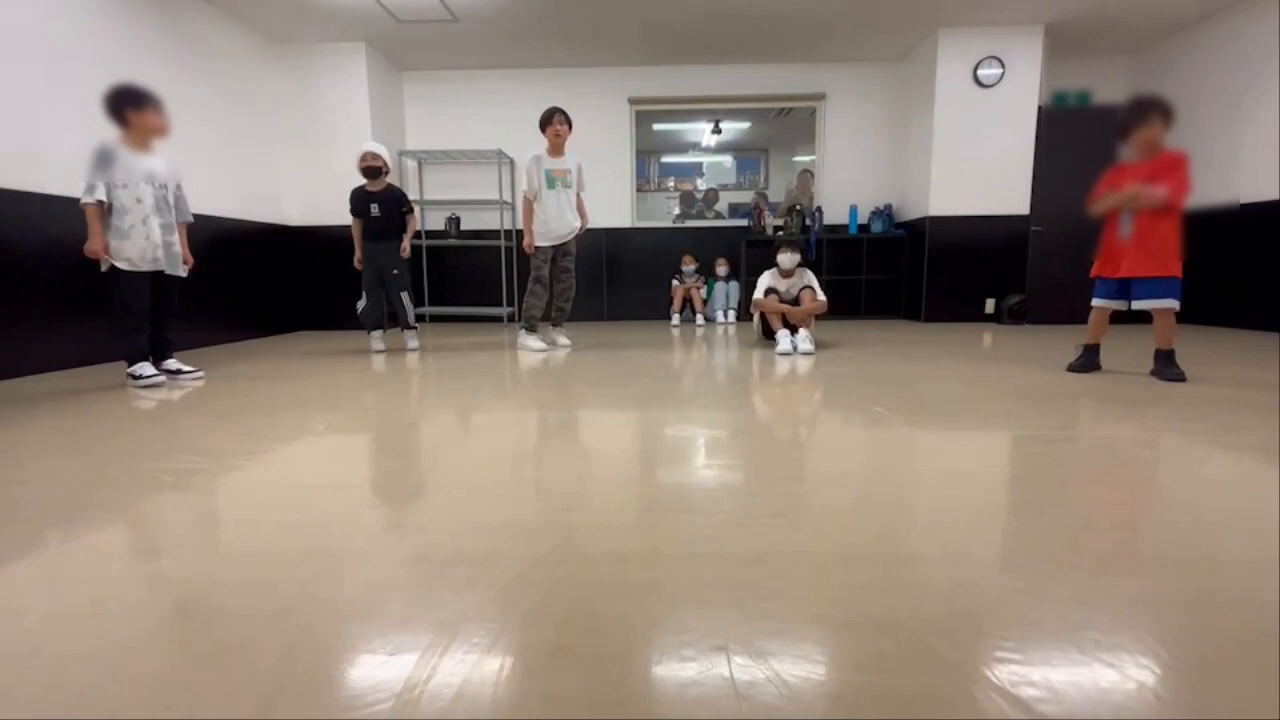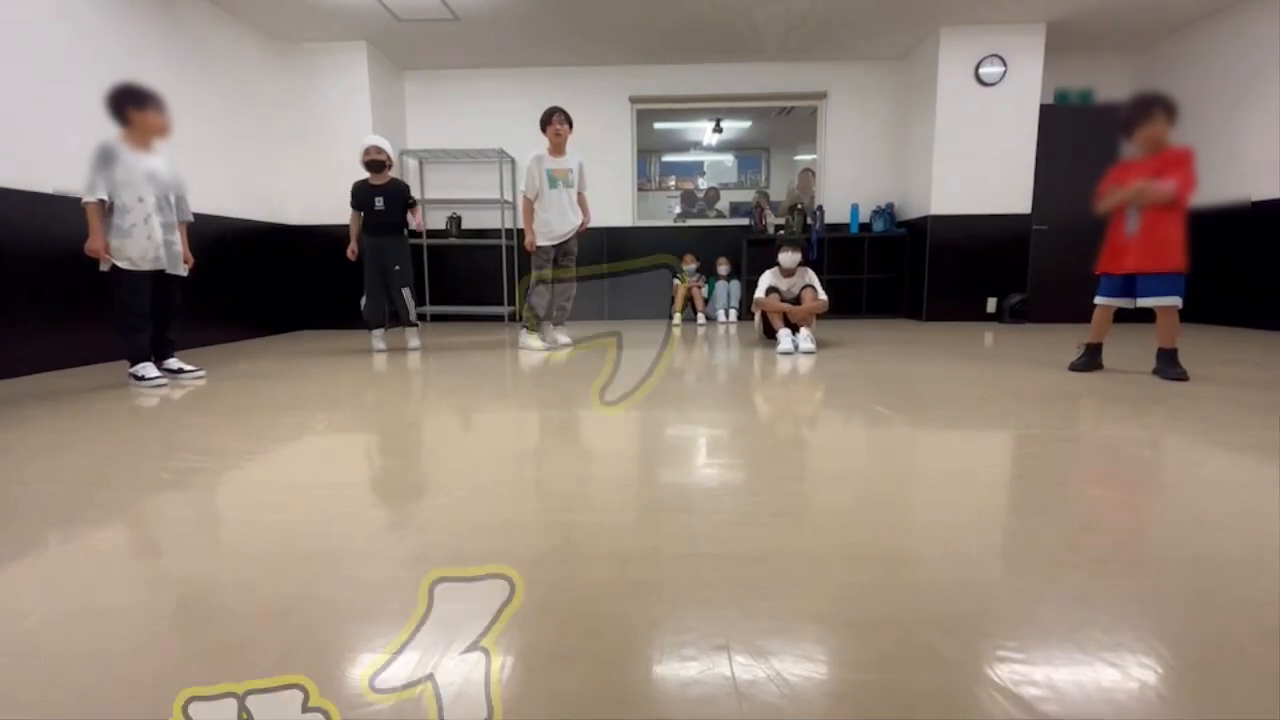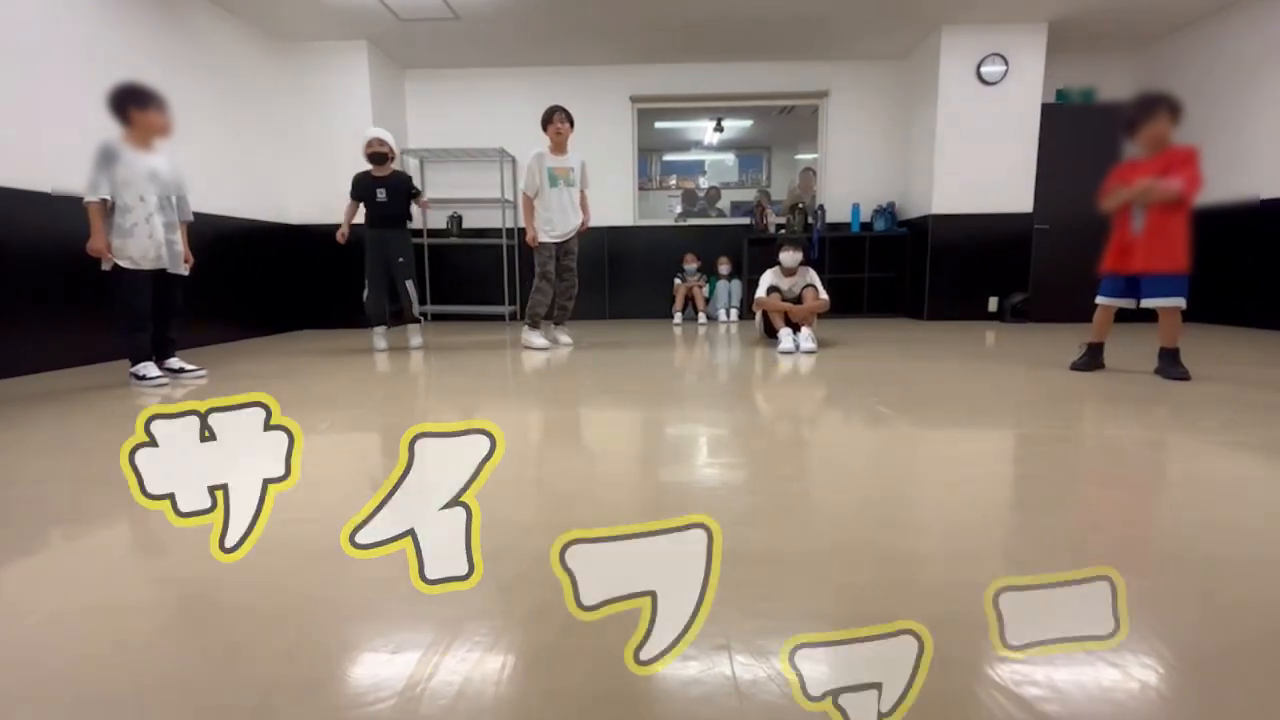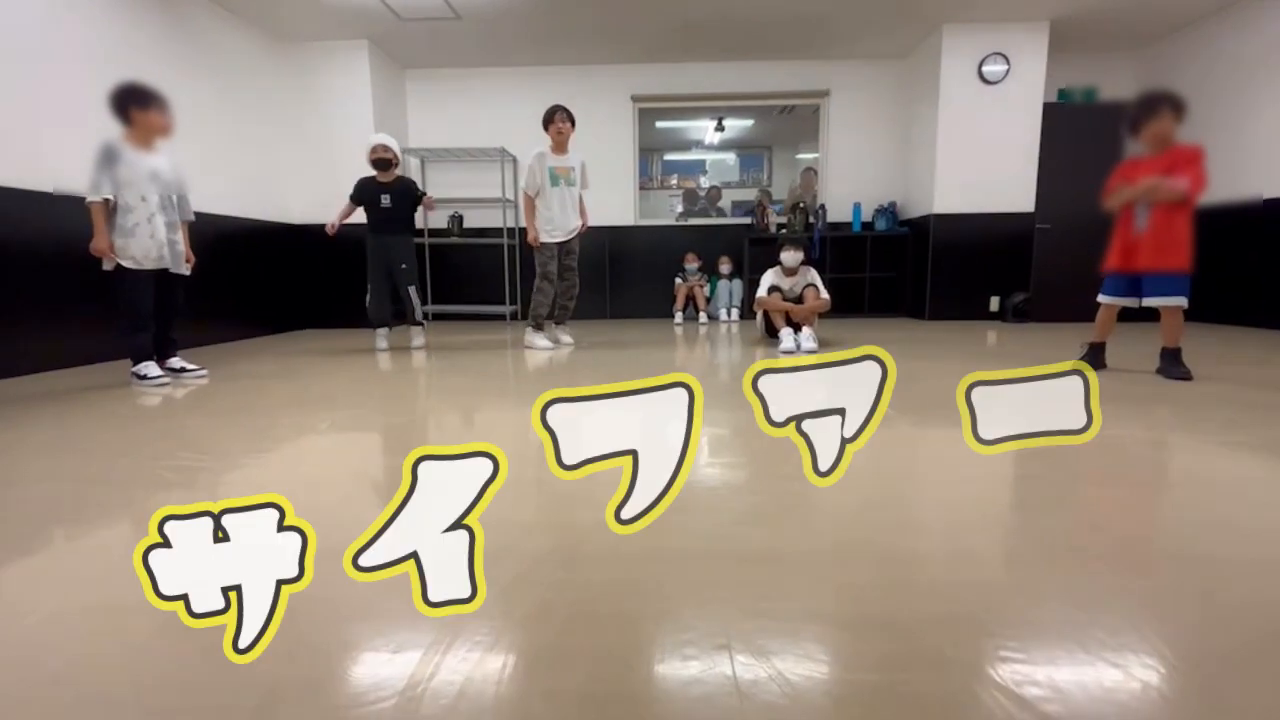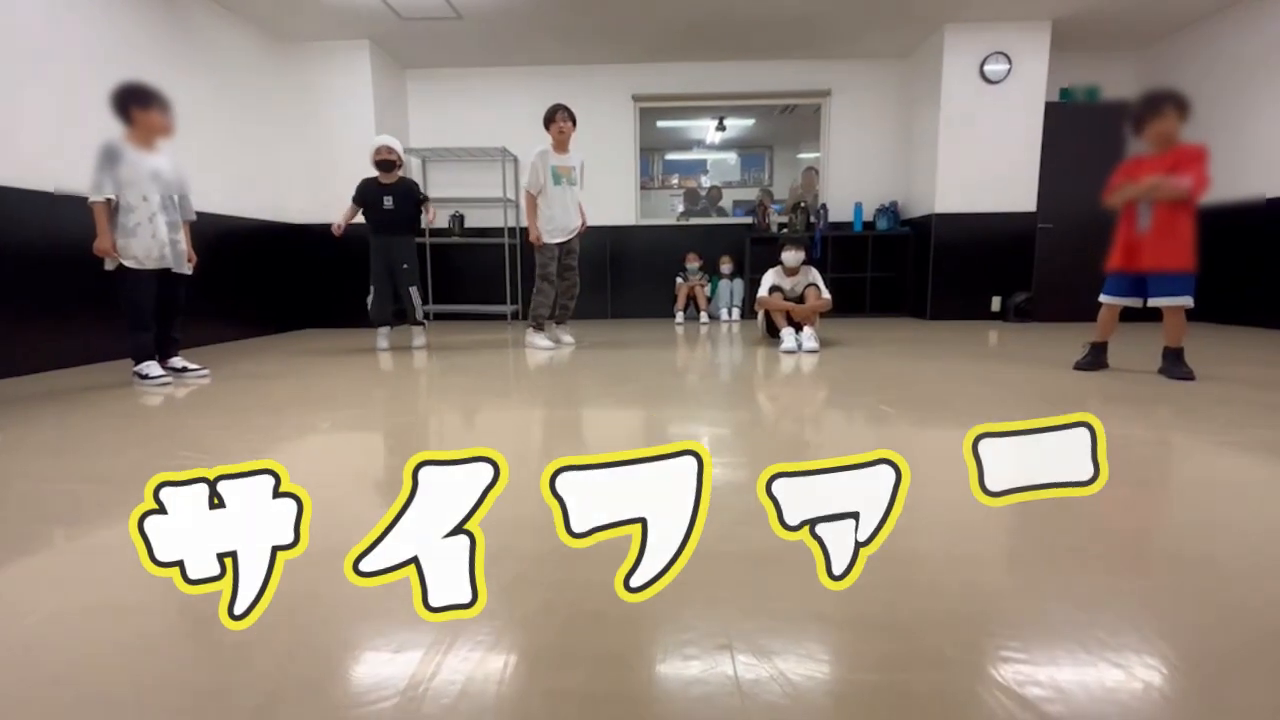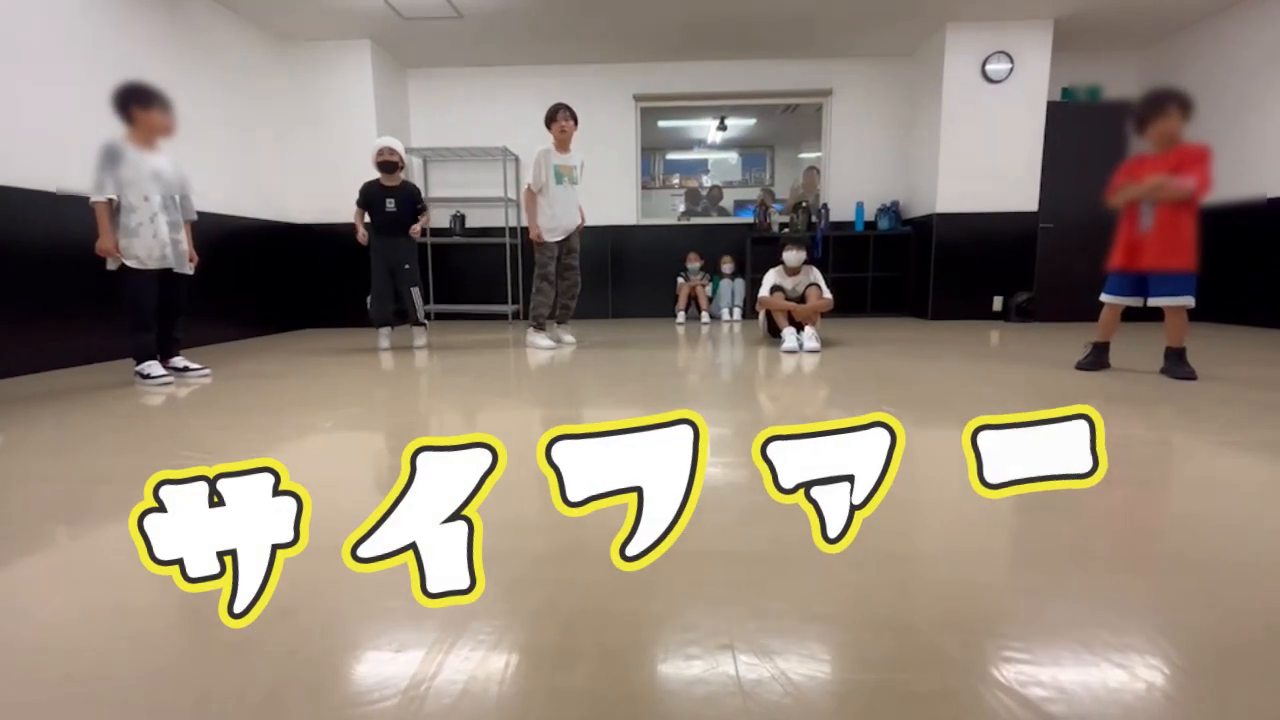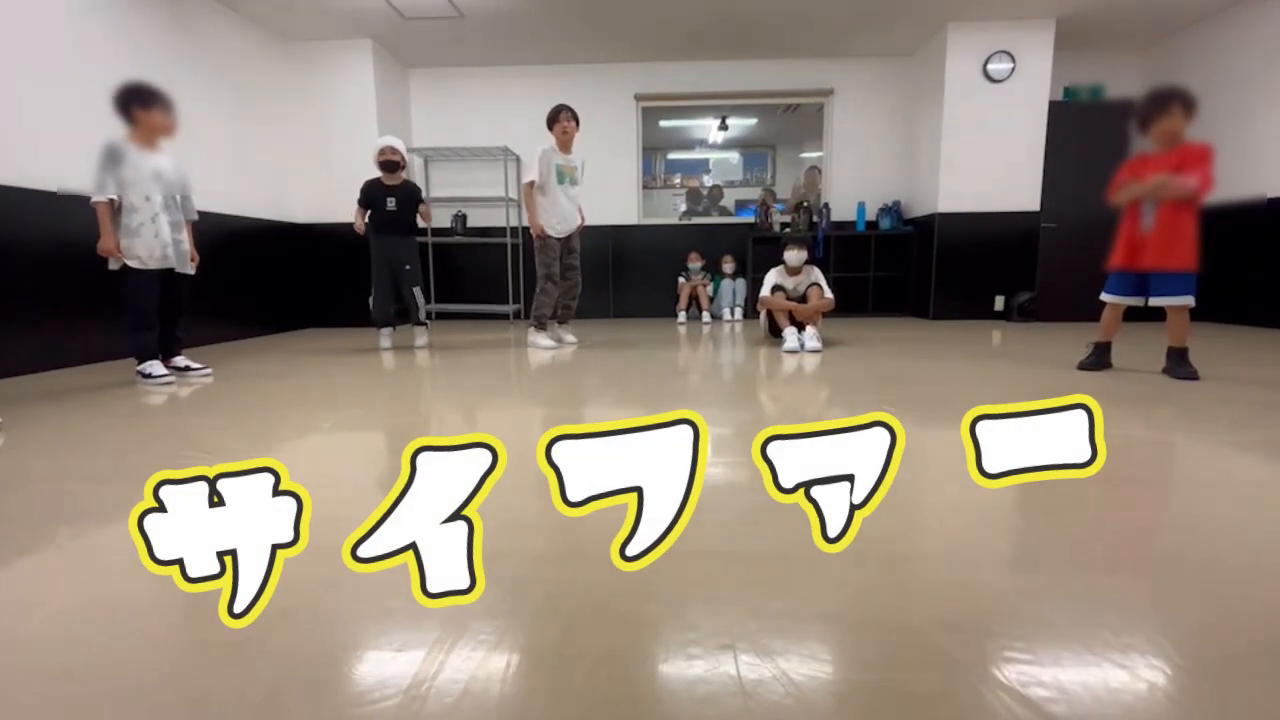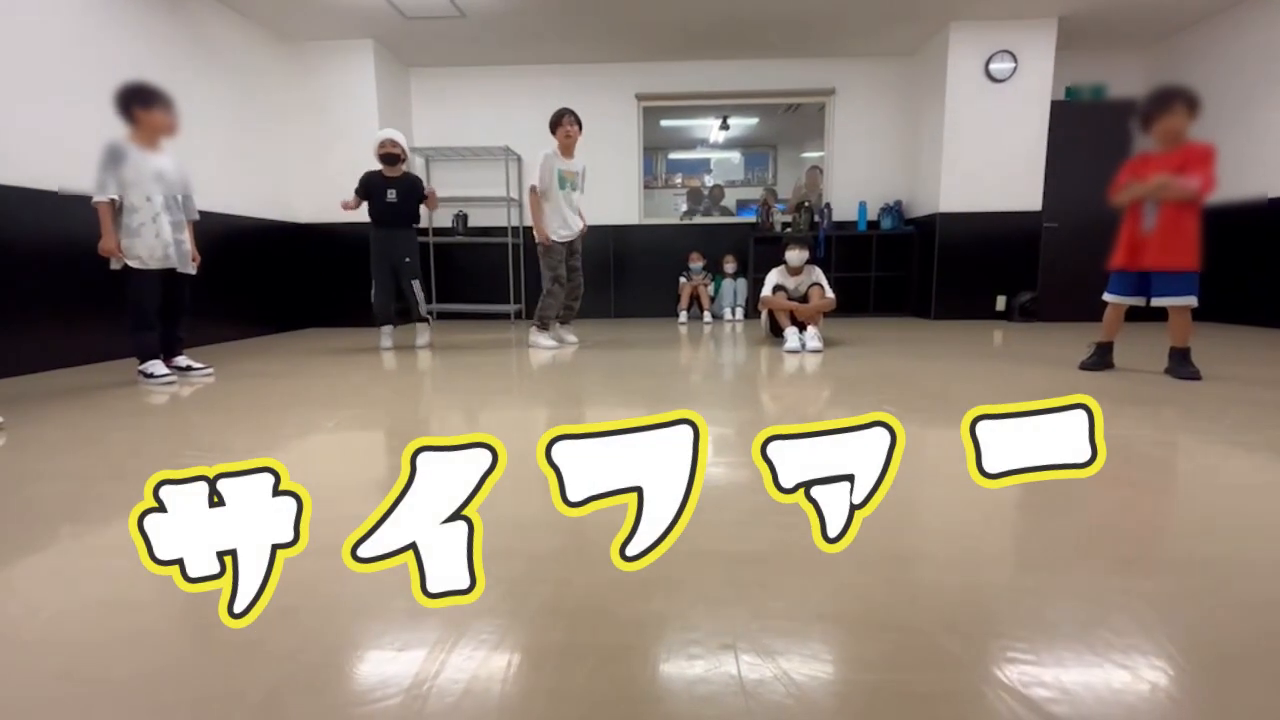
dt=0.1s
person 1, frame 1
left shoulder: (164, 165)
right shoulder: (110, 153)
left elbow: (178, 210)
right elbow: (94, 195)
left wrist: (184, 247)
right wrist: (95, 236)
left hip: (165, 253)
right hip: (128, 252)
left knee: (164, 308)
right knee: (134, 308)
left ankle: (164, 358)
right ankle: (138, 363)
person 1, frame 2
left shoulder: (164, 164)
right shoulder: (111, 151)
left elbow: (179, 209)
right elbow: (95, 194)
left wrist: (184, 246)
right wrist: (96, 235)
left hip: (166, 252)
right hip: (128, 250)
left knee: (166, 308)
right knee: (135, 308)
left ankle: (165, 357)
right ankle: (140, 363)
person 1, frame 3
left shoulder: (166, 163)
right shoulder: (112, 151)
left elbow: (180, 209)
right elbow: (97, 195)
left wrist: (185, 246)
right wrist: (97, 234)
left hip: (167, 252)
right hip: (130, 251)
left knee: (167, 307)
right knee: (136, 308)
left ankle: (166, 357)
right ankle: (141, 363)
person 1, frame 4
left shoulder: (166, 163)
right shoulder: (114, 151)
left elbow: (180, 208)
right elbow: (99, 195)
left wrist: (186, 246)
right wrist: (100, 234)
left hip: (169, 252)
right hip: (132, 250)
left knee: (168, 306)
right knee: (138, 307)
left ankle: (167, 356)
right ankle: (142, 362)
person 1, frame 5
left shoulder: (167, 163)
right shoulder: (115, 151)
left elbow: (182, 208)
right elbow: (101, 195)
left wrist: (187, 245)
right wrist: (104, 235)
left hip: (170, 251)
right hip: (134, 251)
left knee: (170, 306)
right knee: (140, 307)
left ankle: (169, 357)
right ankle: (144, 362)
person 1, frame 6
left shoulder: (168, 163)
right shoulder: (116, 151)
left elbow: (183, 208)
right elbow: (103, 195)
left wrist: (188, 245)
right wrist: (106, 235)
left hip: (172, 251)
right hip: (136, 250)
left knee: (172, 306)
right knee: (142, 307)
left ankle: (170, 356)
right ankle: (145, 361)
person 1, frame 7
left shoulder: (170, 163)
right shoulder: (118, 151)
left elbow: (184, 208)
right elbow: (105, 195)
left wrist: (190, 245)
right wrist: (107, 235)
left hip: (174, 251)
right hip: (137, 250)
left knee: (174, 305)
right knee: (143, 306)
left ankle: (173, 355)
right ankle: (147, 361)
person 1, frame 8
left shoulder: (171, 163)
right shoulder: (119, 151)
left elbow: (185, 208)
right elbow: (106, 195)
left wrist: (191, 245)
right wrist: (108, 235)
left hip: (175, 251)
right hip: (139, 250)
left knee: (176, 305)
right knee: (145, 306)
left ankle: (174, 355)
right ankle: (148, 360)
person 2, frame 1
left shoulder: (1174, 162)
right shoulder: (1116, 171)
left elbow: (1162, 197)
right elbow: (1095, 207)
left wrist: (1120, 199)
right wrist: (1128, 194)
left hip: (1156, 255)
right hip: (1115, 254)
left knee: (1163, 308)
right knee: (1101, 306)
left ankle: (1165, 359)
right ankle: (1090, 354)
person 2, frame 2
left shoulder: (1180, 157)
right shoulder: (1121, 169)
left elbow: (1169, 192)
right elbow: (1102, 204)
left wrist: (1127, 195)
right wrist: (1136, 190)
left hip: (1161, 252)
right hip: (1120, 251)
left knee: (1166, 306)
right knee: (1104, 304)
left ankle: (1167, 358)
right ankle: (1092, 353)
person 2, frame 3
left shoulder: (1184, 157)
right shoulder: (1125, 168)
left elbow: (1174, 190)
right elbow: (1106, 203)
left wrist: (1129, 195)
right wrist: (1138, 188)
left hip: (1164, 251)
right hip: (1123, 250)
left knee: (1169, 306)
right knee: (1107, 303)
left ankle: (1169, 357)
right ankle: (1093, 353)
person 2, frame 4
left shoulder: (1189, 156)
right shoulder: (1128, 166)
left elbow: (1180, 190)
right elbow: (1110, 201)
left wrist: (1133, 193)
right wrist: (1143, 187)
left hip: (1167, 250)
right hip: (1126, 249)
left knee: (1171, 305)
right knee: (1109, 302)
left ankle: (1170, 357)
right ankle: (1095, 353)
person 2, frame 5
left shoulder: (1192, 155)
right shoulder: (1131, 165)
left elbow: (1183, 188)
right elbow: (1112, 199)
left wrist: (1136, 192)
right wrist: (1147, 185)
left hip: (1170, 249)
right hip: (1129, 249)
left knee: (1174, 305)
right knee: (1111, 302)
left ankle: (1173, 358)
right ankle: (1097, 352)
person 2, frame 6
left shoulder: (1195, 155)
right shoulder: (1133, 164)
left elbow: (1186, 189)
right elbow: (1115, 198)
left wrist: (1139, 191)
right wrist: (1150, 185)
left hip: (1172, 250)
right hip: (1130, 248)
left knee: (1175, 305)
right knee: (1113, 302)
left ankle: (1175, 358)
right ankle: (1098, 352)
person 2, frame 7
left shoulder: (1197, 154)
right shoulder: (1136, 163)
left elbow: (1189, 188)
right elbow: (1117, 196)
left wrist: (1141, 190)
right wrist: (1152, 184)
left hip: (1174, 249)
right hip: (1132, 247)
left knee: (1177, 304)
right knee: (1114, 302)
left ankle: (1177, 357)
right ankle: (1101, 352)
person 2, frame 8
left shoulder: (1200, 154)
right shoulder: (1137, 162)
left elbow: (1190, 189)
right elbow: (1118, 197)
left wrist: (1143, 190)
right wrist: (1153, 185)
left hip: (1175, 250)
right hip: (1133, 247)
left knee: (1179, 305)
right knee: (1116, 302)
left ankle: (1179, 358)
right ankle: (1103, 352)
person 3, frame 1
left shoulder: (574, 163)
right shoulder: (536, 161)
right elbow: (528, 200)
left wrist: (583, 217)
right wrist: (527, 233)
left hip: (568, 234)
right hip: (542, 235)
left knee: (565, 283)
right knee: (539, 282)
left ankle: (557, 328)
right ankle: (527, 332)
person 3, frame 2
left shoulder: (576, 162)
right shoulder: (537, 161)
right elbow: (528, 199)
left wrist: (586, 213)
right wrist: (528, 232)
left hip: (569, 233)
right hip: (543, 235)
left knee: (567, 282)
right knee: (541, 282)
left ankle: (557, 327)
right ankle: (529, 331)
person 3, frame 3
left shoulder: (577, 161)
right shoulder: (538, 159)
right elbow: (528, 196)
left wrist: (585, 214)
right wrist: (529, 228)
left hip: (570, 232)
right hip: (545, 232)
left knee: (568, 281)
right knee: (544, 278)
left ankle: (558, 327)
right ankle: (531, 329)
person 3, frame 4
left shoulder: (578, 161)
right shoulder: (539, 158)
right elbow: (528, 196)
left wrist: (584, 216)
right wrist: (530, 228)
left hip: (571, 232)
right hip: (546, 232)
left knee: (569, 281)
right knee: (546, 279)
left ankle: (559, 327)
right ankle: (535, 330)
person 3, frame 5
left shoulder: (577, 160)
right shoulder: (541, 157)
right elbow: (530, 194)
left wrist: (581, 215)
right wrist: (532, 227)
left hip: (571, 231)
right hip: (547, 232)
left knee: (570, 280)
right knee: (546, 279)
left ankle: (560, 326)
right ankle: (535, 330)
person 3, frame 6
left shoulder: (577, 159)
right shoulder: (543, 155)
right elbow: (530, 192)
left wrist: (580, 214)
right wrist: (533, 225)
left hip: (571, 230)
right hip: (547, 231)
left knee: (571, 279)
right knee: (545, 279)
left ankle: (561, 326)
right ankle: (536, 330)
person 3, frame 7
left shoulder: (578, 160)
right shoulder: (546, 154)
right elbow: (529, 187)
left wrist: (580, 214)
right wrist: (533, 220)
left hip: (571, 230)
right hip: (547, 230)
left knee: (572, 280)
right knee: (549, 279)
left ankle: (561, 325)
right ankle: (537, 330)
person 3, frame 8
left shoulder: (579, 165)
right shoulder: (548, 158)
right elbow: (534, 193)
left wrist: (581, 219)
right wrist: (539, 227)
left hip: (573, 233)
right hip: (551, 234)
left knee: (575, 281)
right knee: (556, 281)
left ankle: (563, 326)
right ankle: (539, 330)
person 4, frame 1
left shoulder: (396, 194)
right shoulder: (357, 195)
left elbow: (410, 218)
right elbow: (356, 222)
left wrist: (407, 240)
right wrist: (358, 250)
left hip: (394, 248)
right hip: (370, 249)
left knee: (400, 292)
right knee: (370, 294)
left ankle: (410, 333)
right ankle: (376, 335)
person 4, frame 2
left shoulder: (400, 187)
right shoulder: (359, 188)
left elbow: (414, 209)
right elbow: (356, 214)
left wrist: (418, 220)
right wrist: (353, 241)
left hip: (396, 243)
right hip: (372, 244)
left knee: (402, 288)
right knee: (373, 291)
left ankle: (411, 331)
right ankle: (377, 333)
person 4, frame 3
left shoulder: (402, 179)
right shoulder: (361, 180)
left elbow: (418, 199)
right elbow: (354, 203)
left wrist: (423, 203)
right wrist: (345, 225)
left hip: (398, 236)
right hip: (374, 237)
left knee: (406, 282)
right knee: (374, 285)
left ankle: (414, 329)
right ankle: (379, 330)
person 4, frame 4
left shoulder: (406, 185)
right shoulder: (364, 185)
left elbow: (423, 202)
right elbow: (351, 206)
left wrist: (428, 203)
right wrist: (337, 220)
left hip: (402, 241)
right hip: (376, 243)
left knee: (408, 287)
right knee: (377, 290)
left ankle: (417, 330)
right ankle: (382, 332)
person 4, frame 5
left shoulder: (408, 186)
right shoulder: (366, 186)
left elbow: (425, 204)
right elbow: (354, 207)
left wrist: (430, 214)
right wrist: (342, 222)
left hip: (403, 242)
right hip: (378, 243)
left knee: (410, 287)
right knee: (378, 290)
left ankle: (418, 330)
right ankle: (383, 331)
person 4, frame 6
left shoulder: (410, 189)
right shoulder: (369, 189)
left elbow: (423, 215)
right elbow: (360, 212)
left wrist: (419, 225)
right wrist: (360, 229)
left hip: (405, 244)
right hip: (380, 246)
left knee: (411, 288)
right knee: (380, 291)
left ankle: (419, 330)
right ankle: (384, 331)
person 4, frame 7
left shoulder: (411, 189)
right shoulder: (370, 188)
left elbow: (426, 218)
right elbow: (361, 211)
left wrist: (424, 212)
right wrist: (358, 221)
left hip: (406, 243)
right hip: (380, 244)
left knee: (413, 288)
right knee: (381, 292)
left ankle: (420, 329)
right ankle: (385, 332)
person 4, frame 8
left shoulder: (412, 181)
right shoulder: (370, 179)
left elbow: (432, 206)
right elbow: (357, 200)
left wrist: (432, 196)
right wrist: (348, 204)
left hip: (405, 236)
right hip: (380, 237)
left knee: (412, 282)
right knee: (381, 286)
left ankle: (422, 327)
right ankle: (386, 330)
